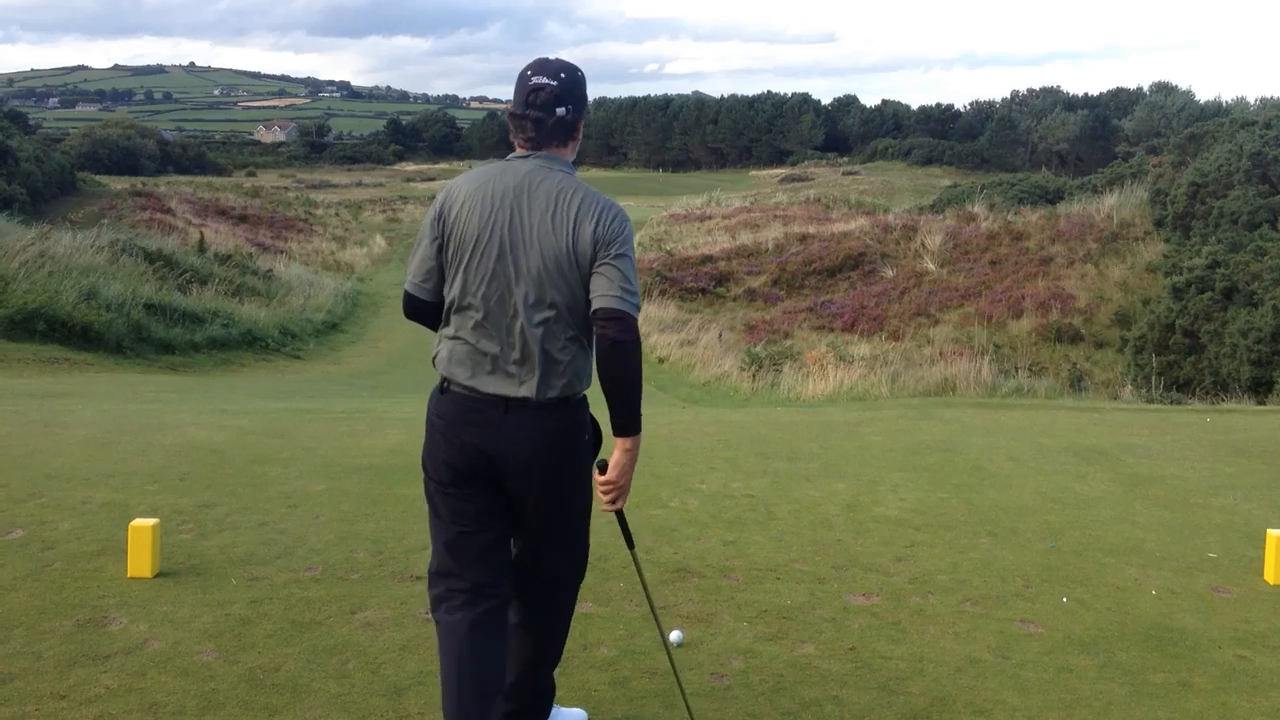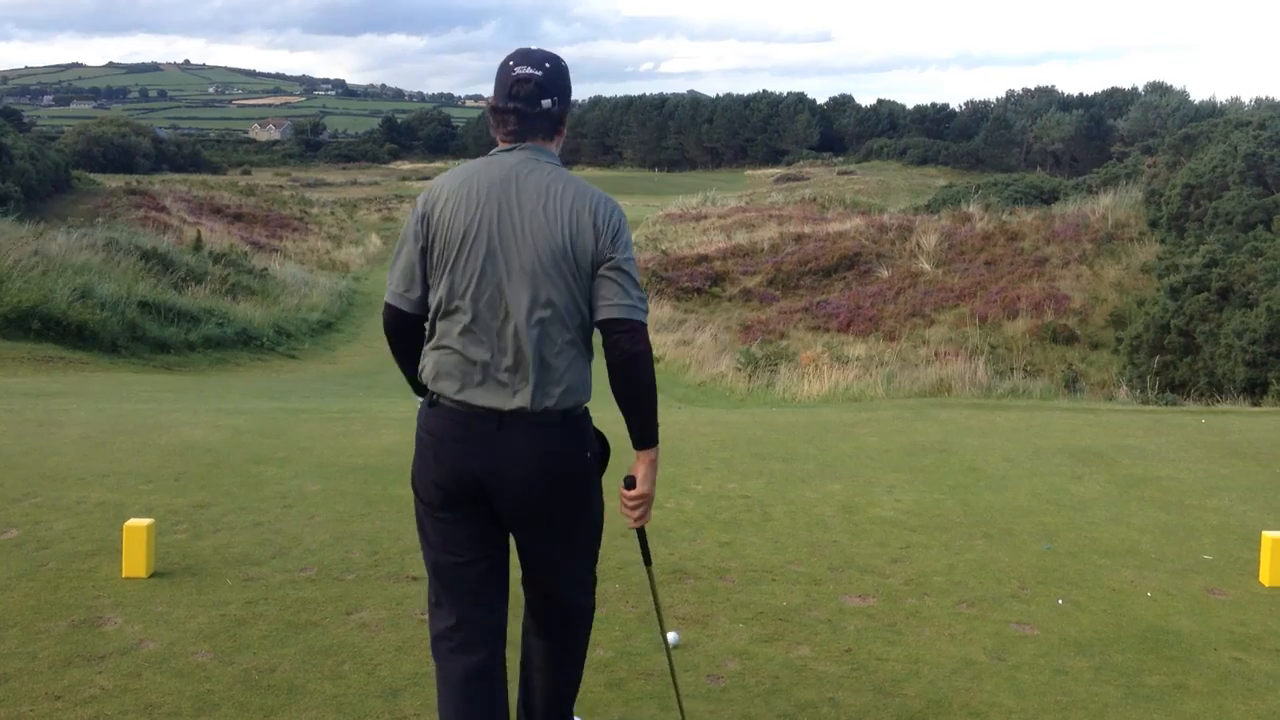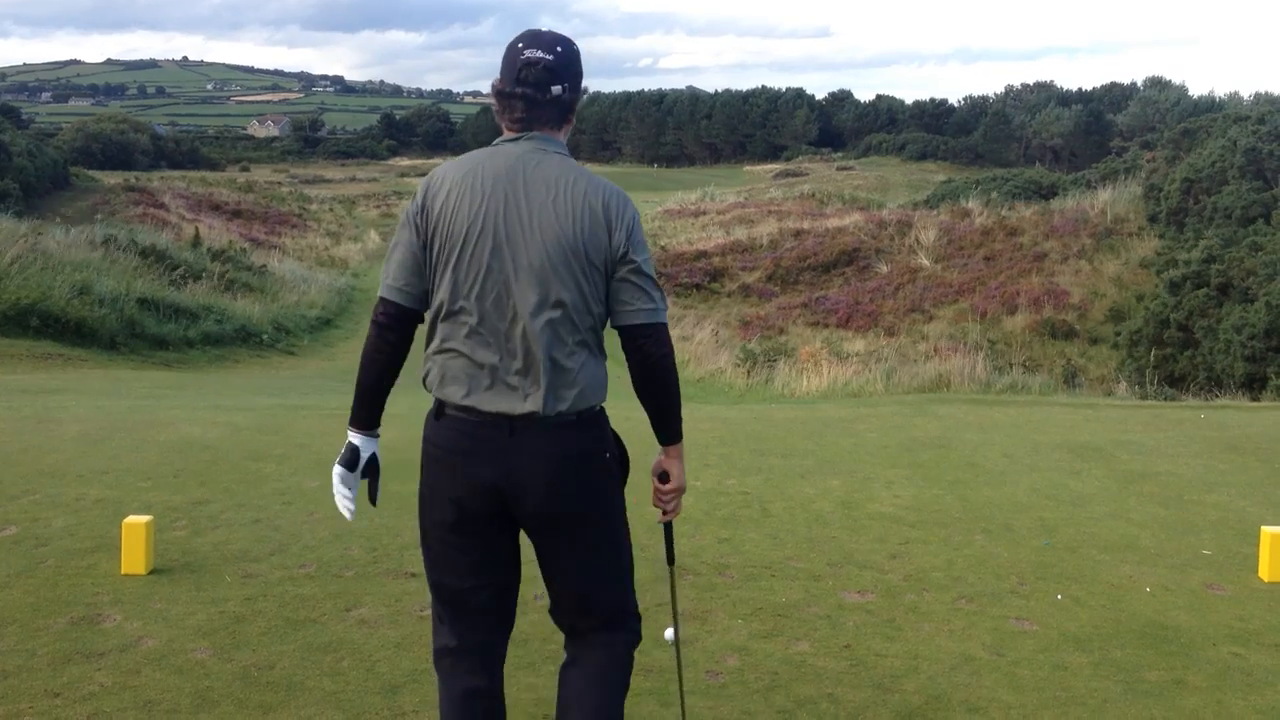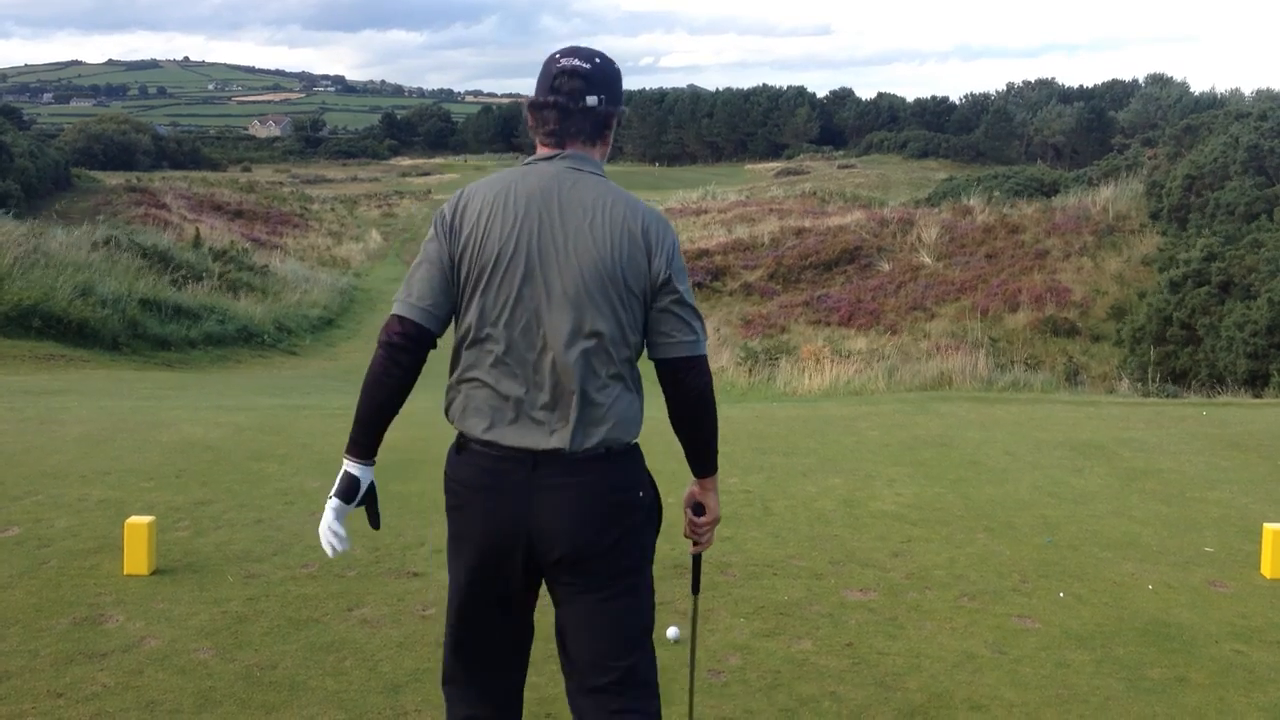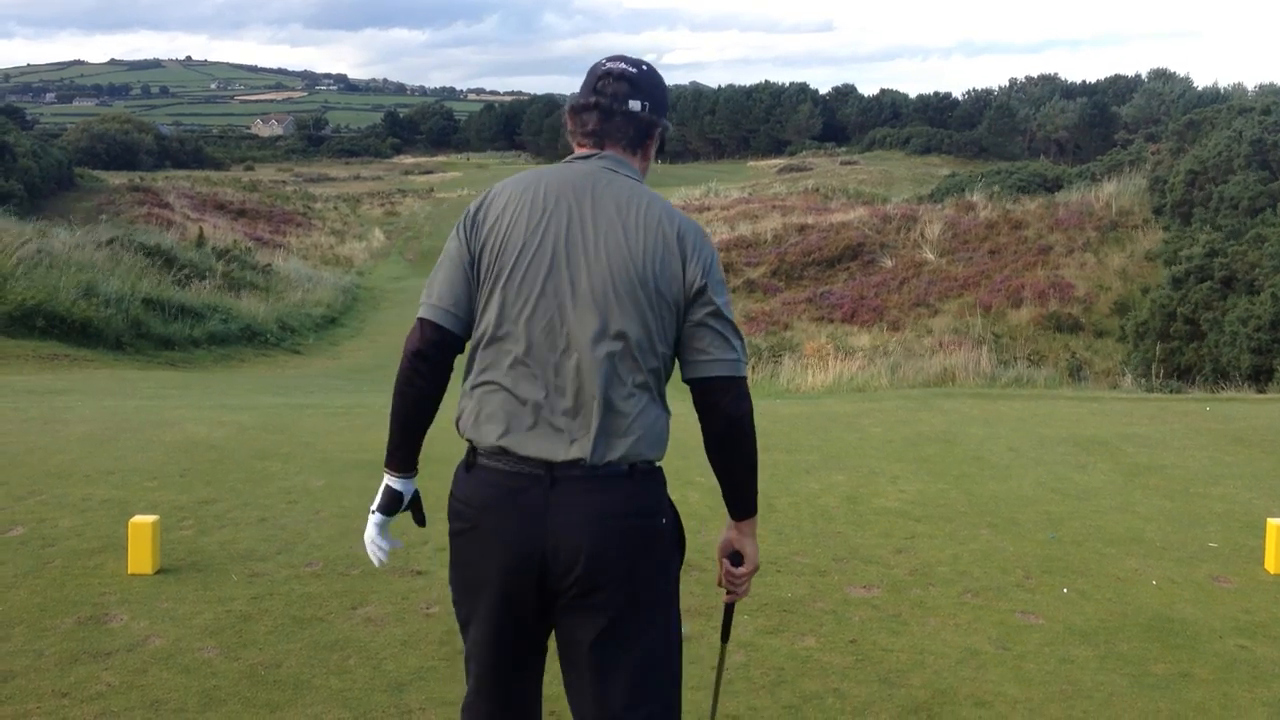
dt=0.2s
person 1, frame 1
left shoulder: (458, 193)
right shoulder: (599, 213)
left elbow: (418, 302)
right elbow: (616, 333)
right wrist: (625, 441)
left hip: (459, 418)
right hip: (549, 427)
left knee: (463, 587)
right knee: (545, 581)
person 1, frame 2
left shoulder: (441, 194)
right shoulder: (595, 211)
left elbow: (399, 320)
right elbow: (626, 342)
right wrist: (645, 451)
left hip: (451, 437)
right hip: (551, 442)
left knee: (463, 624)
right knee: (560, 602)
person 1, frame 3
left shoulder: (441, 187)
right shoulder: (606, 204)
left elbow: (391, 320)
right elbow: (647, 342)
left wrist: (361, 431)
right wrist: (671, 447)
left hip: (460, 444)
right hip: (568, 449)
left knee: (467, 640)
right knee: (602, 625)
person 1, frame 4
left shoulder: (468, 206)
right shoulder: (644, 225)
left elbow: (402, 344)
right elbow: (685, 372)
left wrist: (358, 461)
right wrist: (705, 479)
left hip: (484, 479)
right hip: (599, 488)
person 1, frame 5
left shoulder: (496, 204)
right shoulder: (681, 236)
left elbow: (427, 350)
right elbow: (723, 396)
left wrist: (398, 473)
right wrist: (742, 520)
left hip: (493, 495)
right hip: (618, 510)
